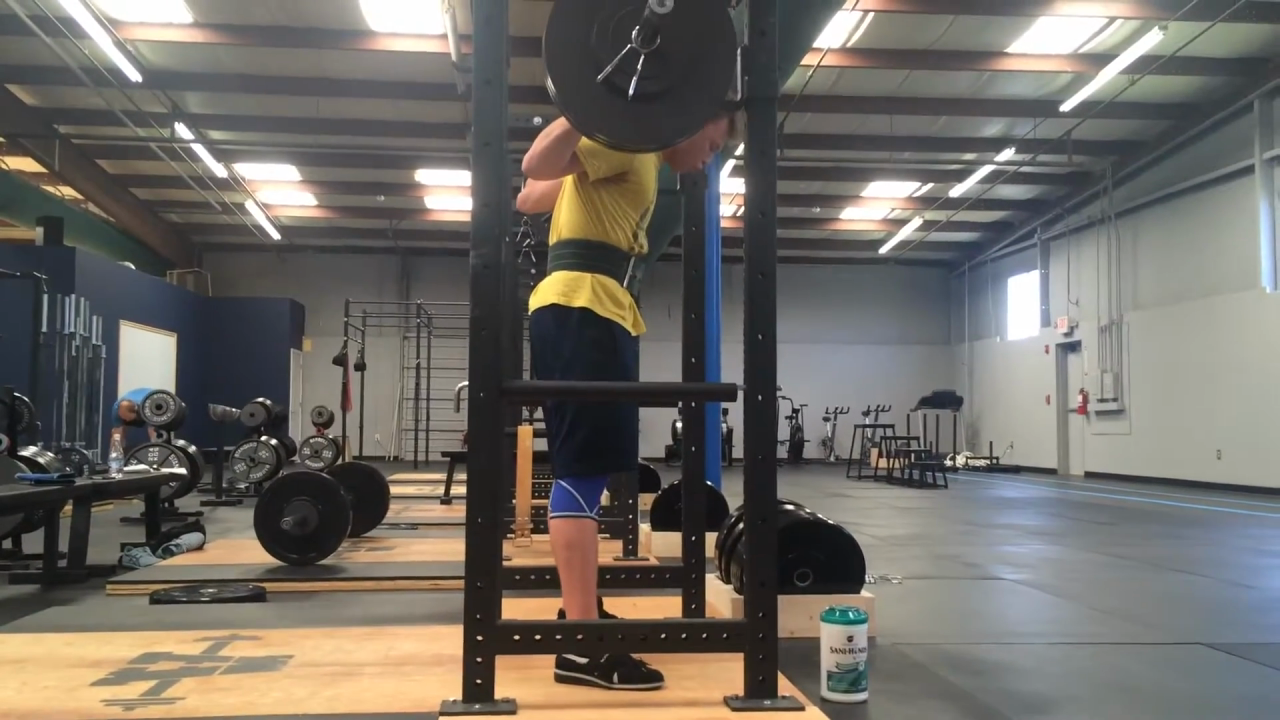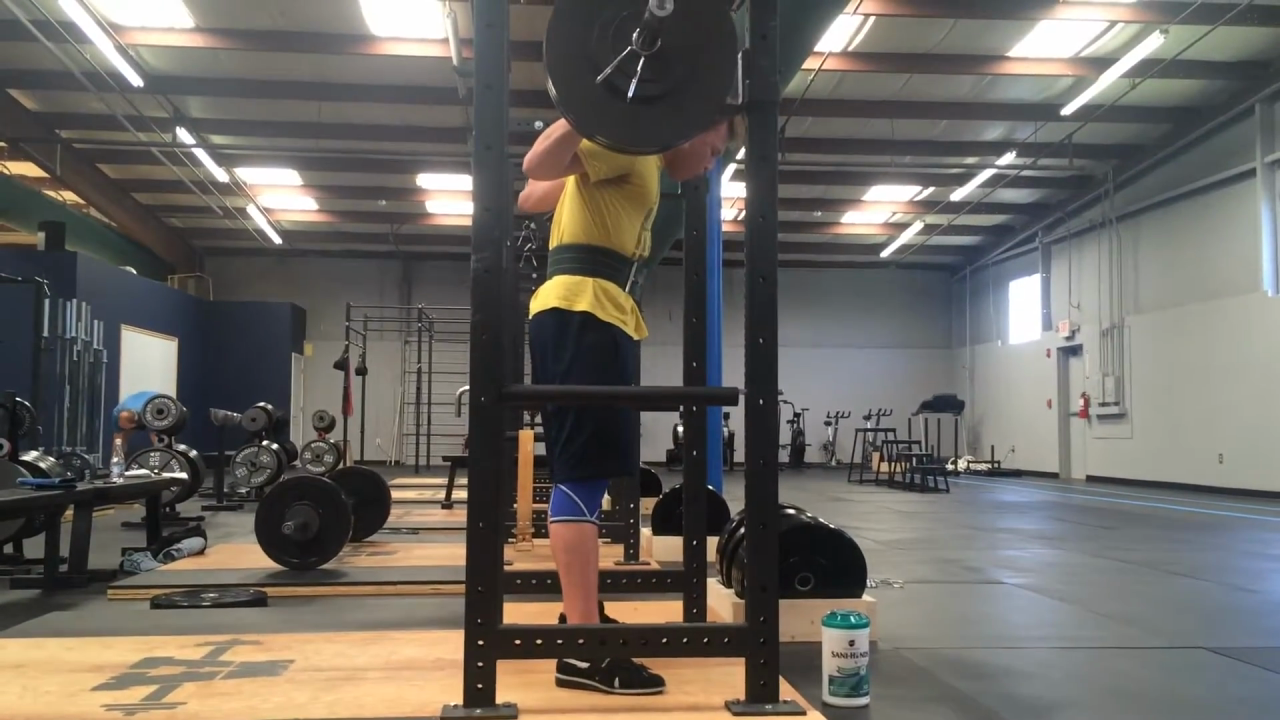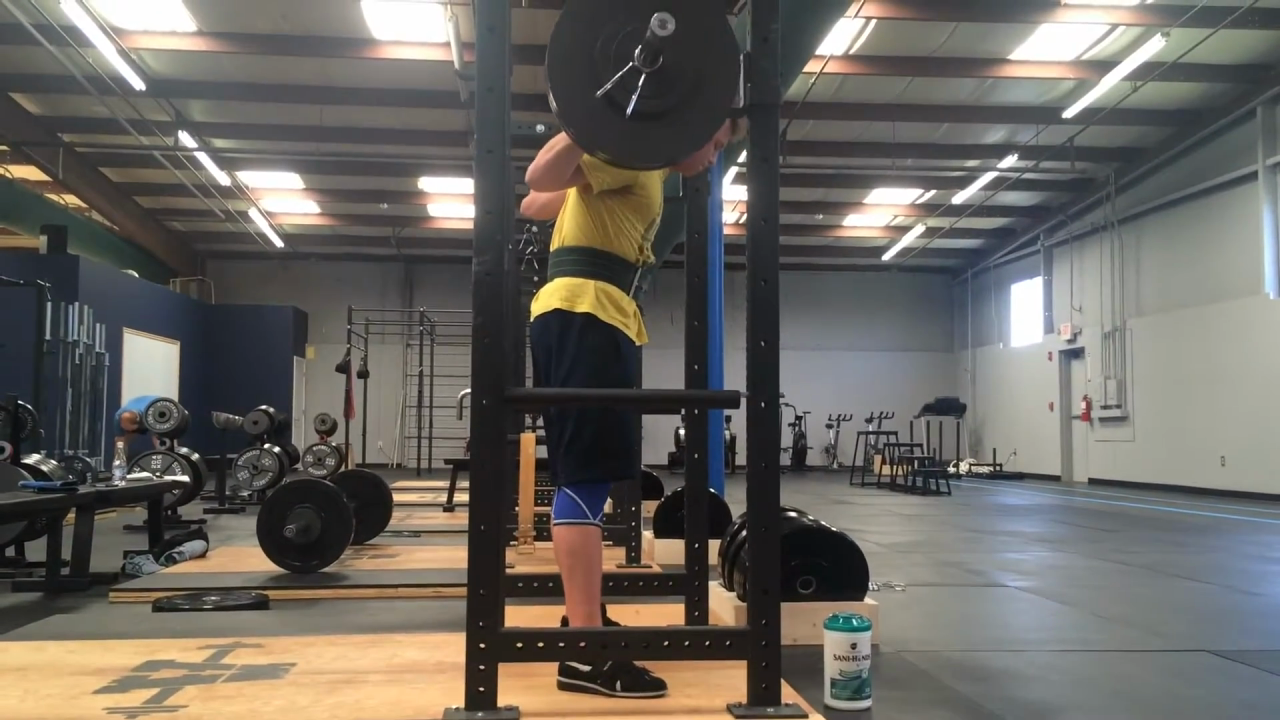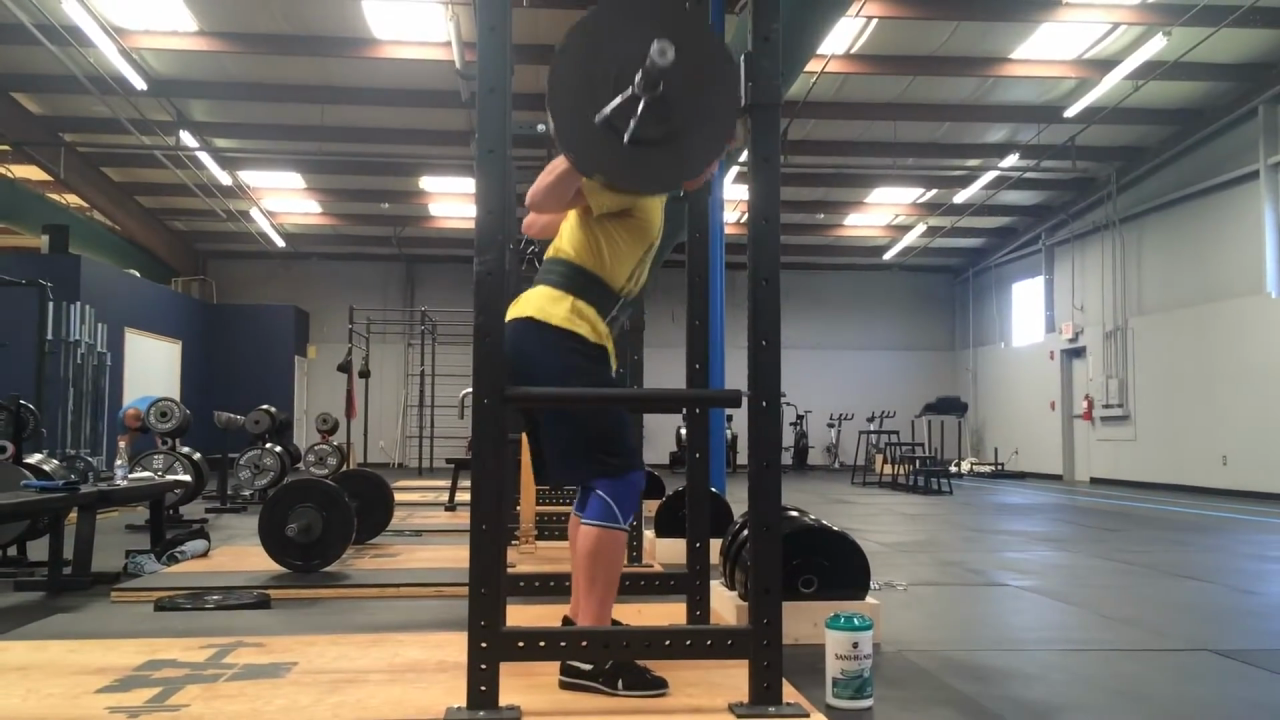
dt=0.4s
person 1, frame 1
left shoulder: (632, 159)
left elbow: (530, 199)
right elbow: (537, 165)
left hip: (581, 312)
right hip: (581, 310)
left knee: (583, 470)
right knee: (583, 470)
left ankle: (581, 611)
right ankle: (582, 646)
person 1, frame 2
left shoulder: (627, 162)
left elbow: (530, 197)
right elbow: (538, 162)
left hip: (577, 316)
right hip: (582, 314)
left knee: (582, 475)
right knee: (582, 475)
left ankle: (582, 616)
right ankle: (584, 651)
person 1, frame 3
left shoulder: (635, 170)
left elbow: (533, 206)
right elbow: (539, 177)
left hip: (578, 320)
right hip: (582, 317)
left knee: (586, 479)
right knee: (586, 480)
left ankle: (583, 620)
right ankle: (586, 656)
person 1, frame 4
left shoulder: (639, 191)
left elbow: (537, 224)
right elbow: (539, 199)
left hip: (544, 332)
right hip: (553, 332)
left knee: (607, 478)
right knee: (616, 479)
left ankle: (584, 620)
right ankle: (586, 654)
